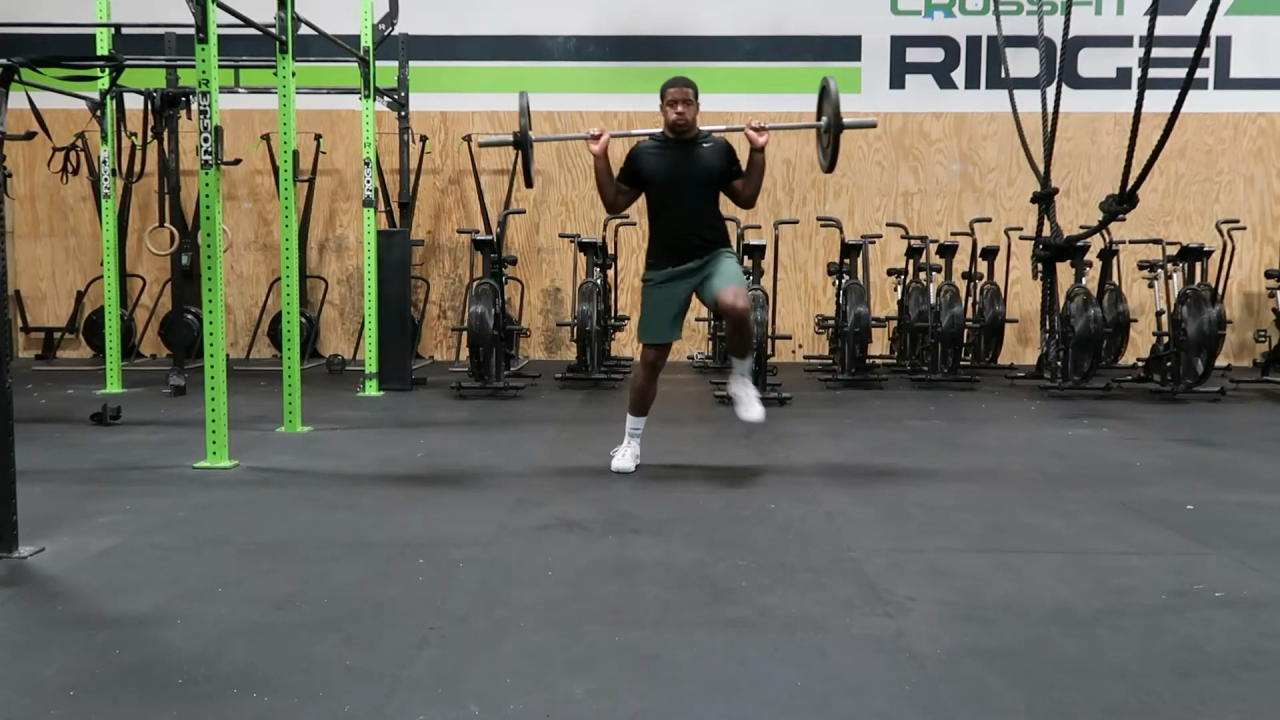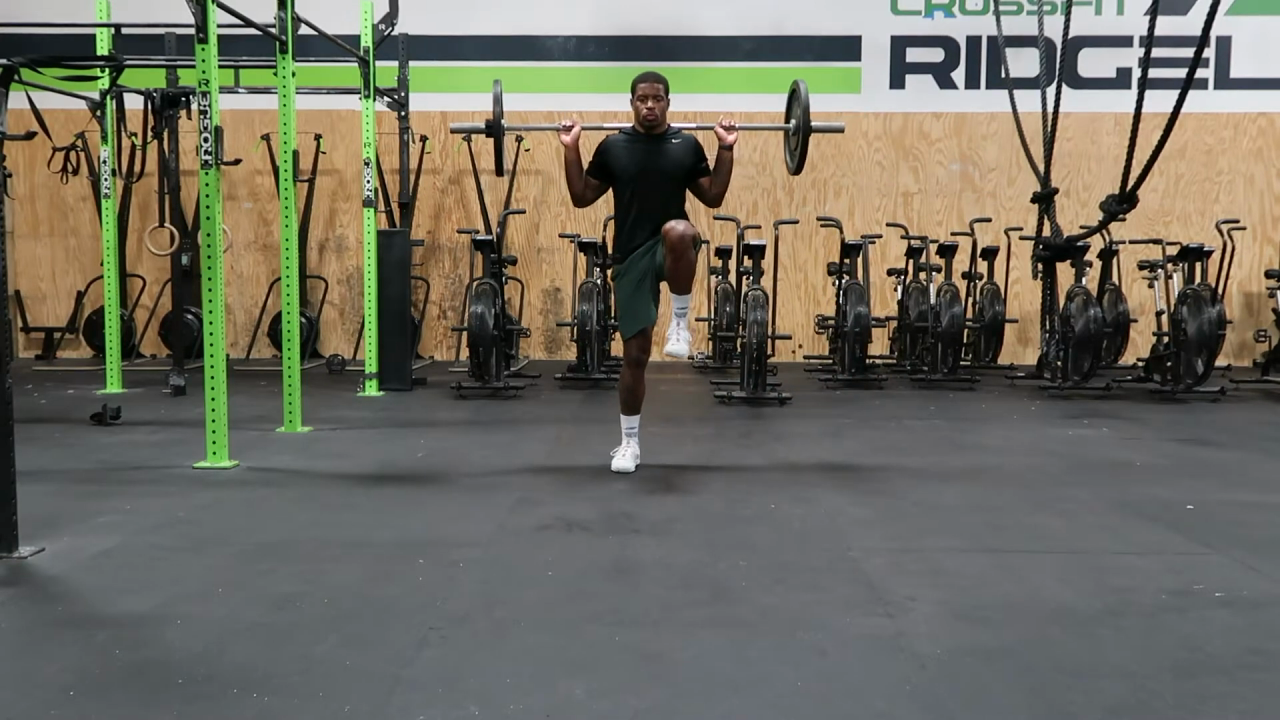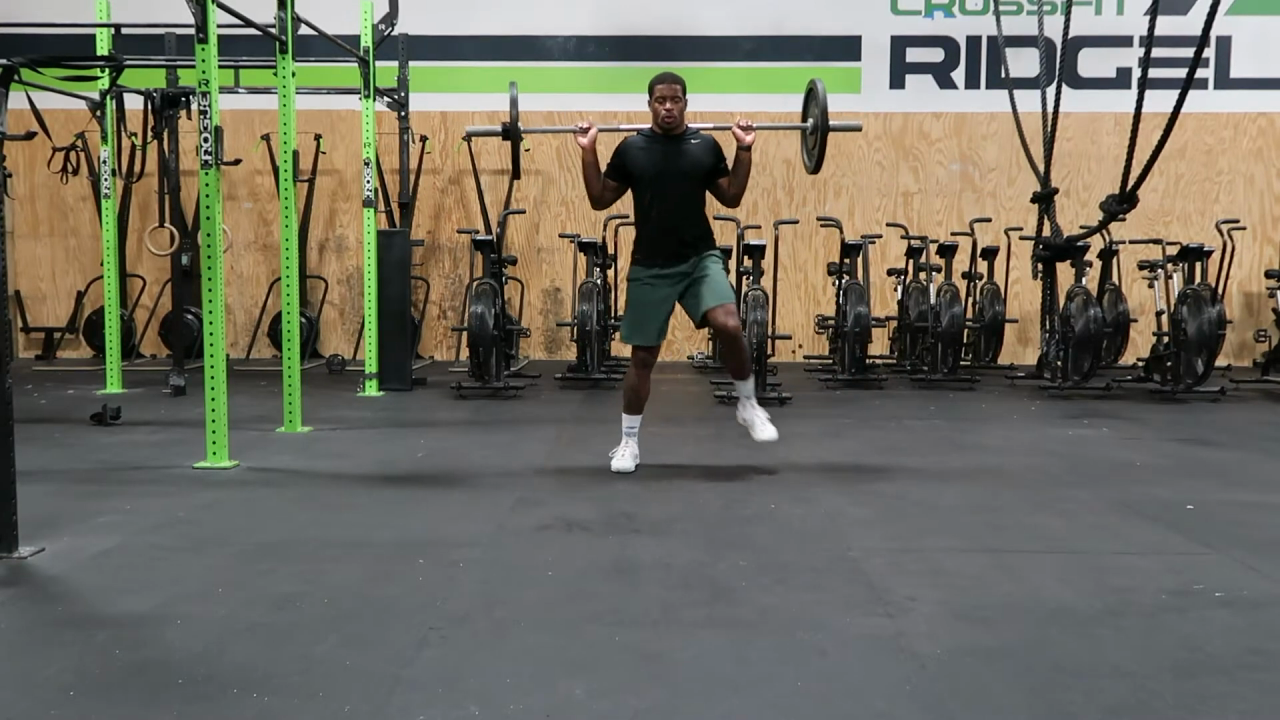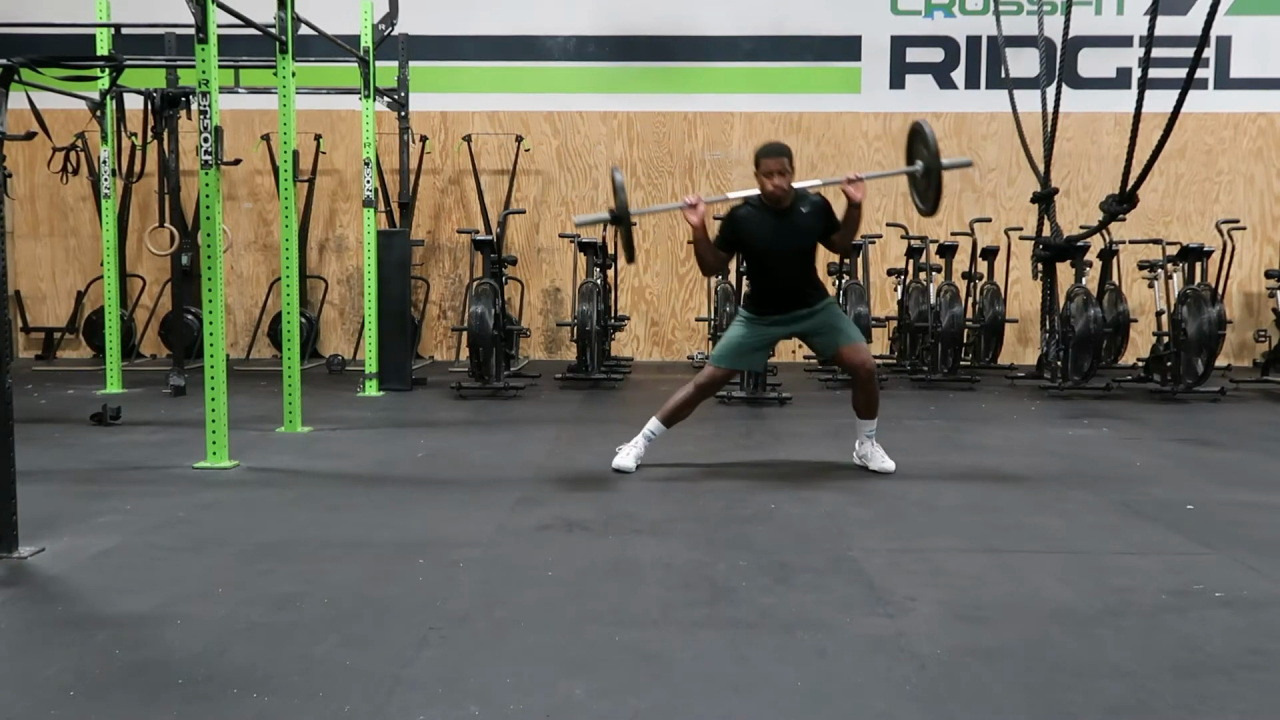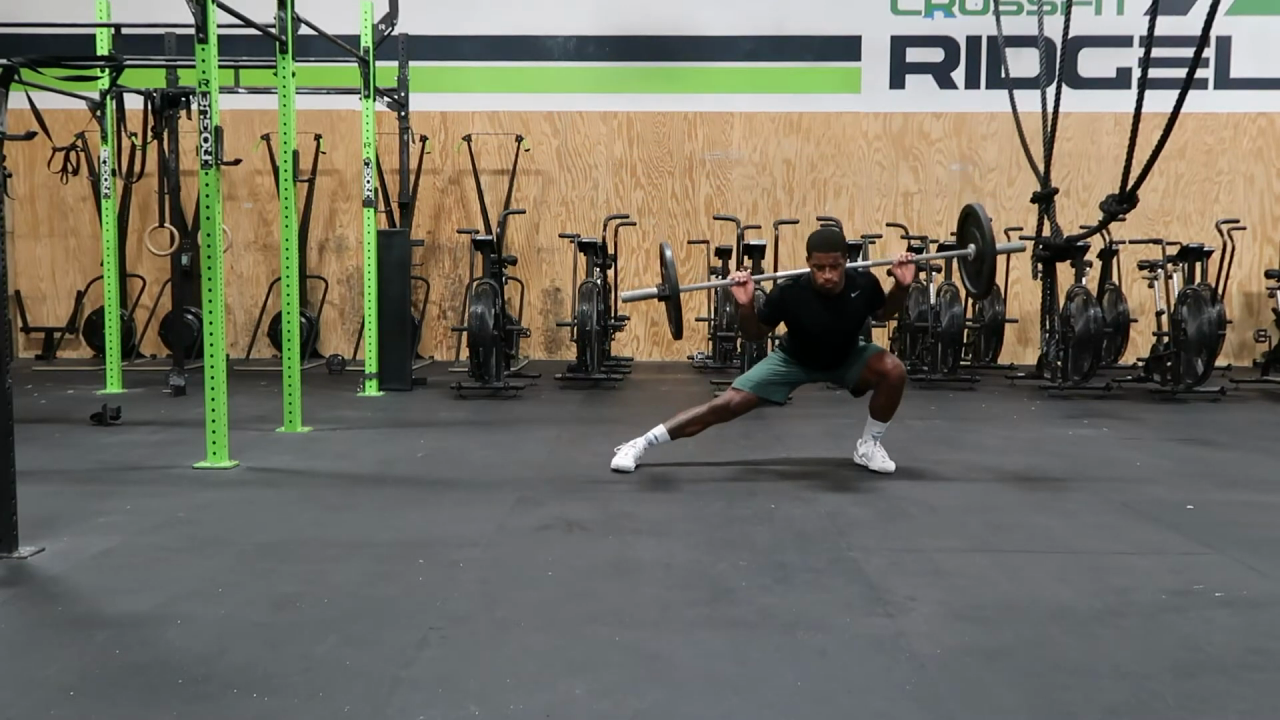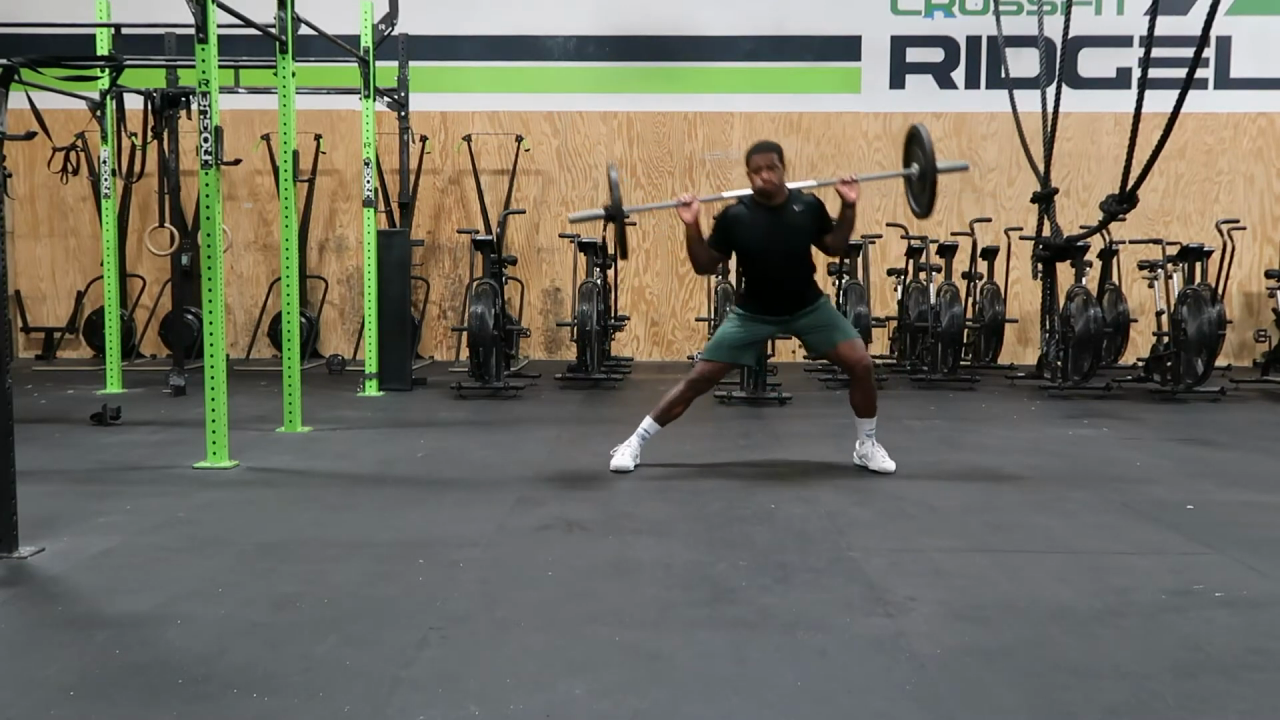
dt=0.5s
person 1, frame 1
left shoulder: (718, 148)
right shoulder: (643, 152)
left elbow: (747, 200)
right elbow: (614, 204)
left wrist: (757, 152)
right wrist: (600, 157)
left hip: (714, 256)
right hip: (664, 268)
left knee: (736, 307)
right knee: (653, 358)
left ankle: (741, 380)
right ankle: (631, 442)
person 1, frame 2
left shoulder: (687, 145)
right shoulder: (613, 146)
left elbow: (713, 197)
right elbow: (581, 198)
left wrist: (726, 149)
right wrist: (571, 149)
left hip: (671, 245)
right hip: (630, 256)
left knee: (679, 233)
right knee: (635, 352)
left ankle: (680, 322)
right ankle: (629, 442)
person 1, frame 3
left shoulder: (705, 145)
right shoulder: (631, 148)
left elbow: (731, 197)
right elbow: (600, 200)
left wrist: (744, 149)
right wrist: (588, 151)
left hip: (700, 259)
right hip: (650, 267)
left knee: (729, 328)
right knee: (643, 356)
left ankle: (748, 404)
right ankle: (629, 442)
person 1, frame 4
left shoulder: (814, 205)
right shoulder: (743, 216)
left elbow: (841, 246)
right elbow: (710, 268)
left wrist: (854, 205)
right wrist: (698, 229)
left hip: (814, 308)
right hip: (761, 315)
left knee: (862, 367)
right knee: (708, 381)
left ankle: (867, 444)
right ankle: (638, 443)
person 1, frame 5
left shoulder: (864, 283)
right shoulder: (789, 293)
left elbow: (883, 313)
right elbow: (754, 335)
left wrist: (902, 286)
right wrist: (745, 304)
left hip: (847, 357)
right hip: (794, 361)
left knee: (893, 371)
right knee: (726, 405)
left ankle: (869, 445)
right ankle: (638, 444)
person 1, frame 6
left shoulder: (808, 204)
right shoulder: (733, 216)
left elbow: (835, 245)
right elbow: (704, 267)
left wrist: (849, 206)
right wrist: (691, 226)
left hip: (808, 304)
right hip: (752, 312)
left knee: (860, 363)
right knee: (702, 377)
left ankle: (867, 444)
right ankle: (634, 442)
